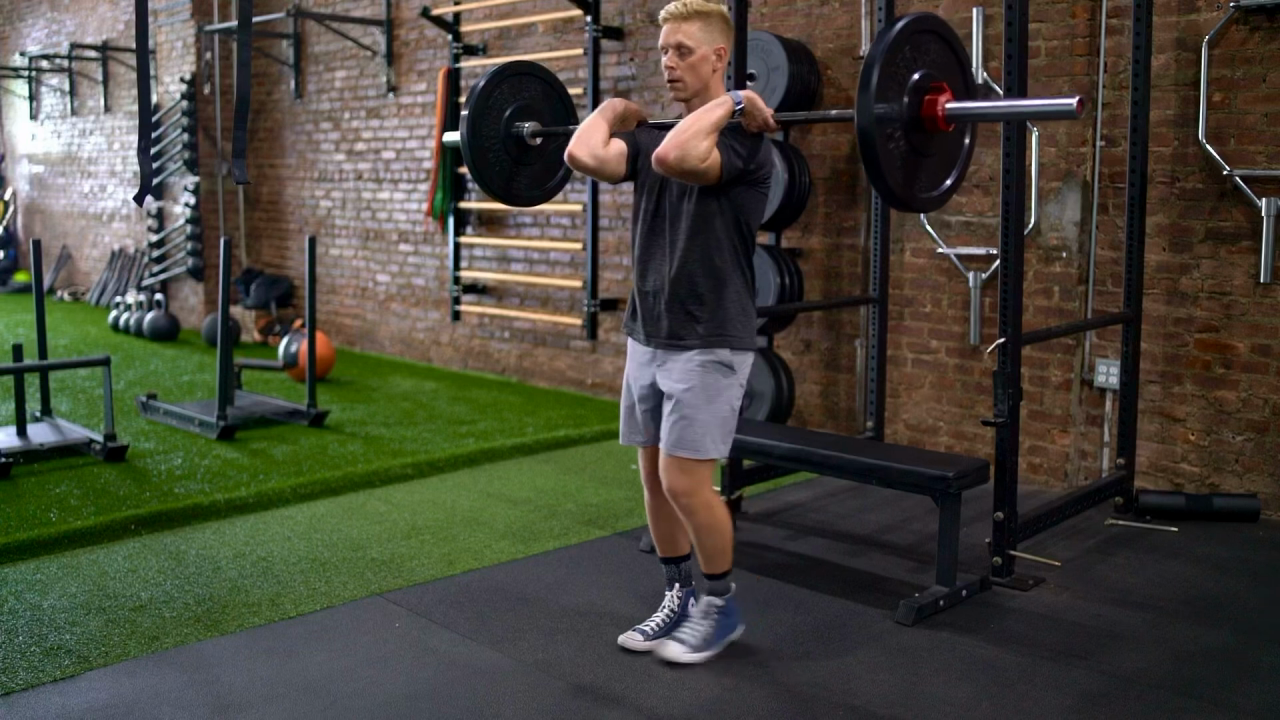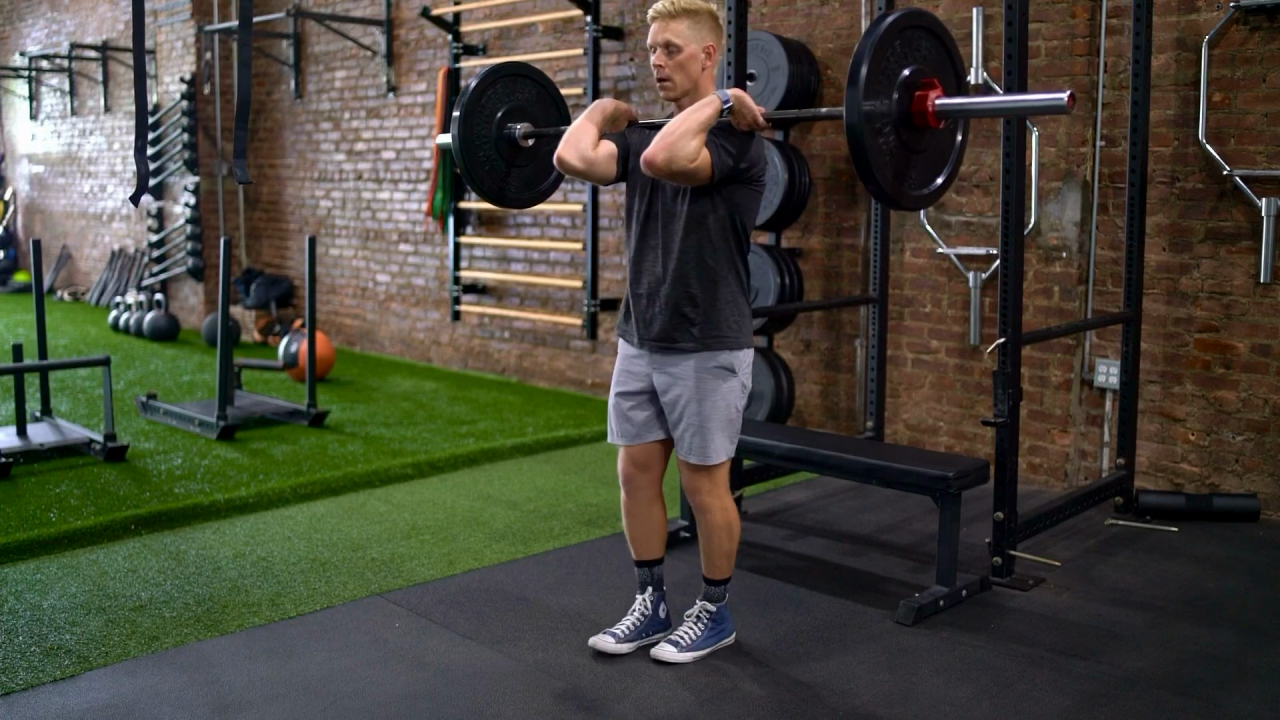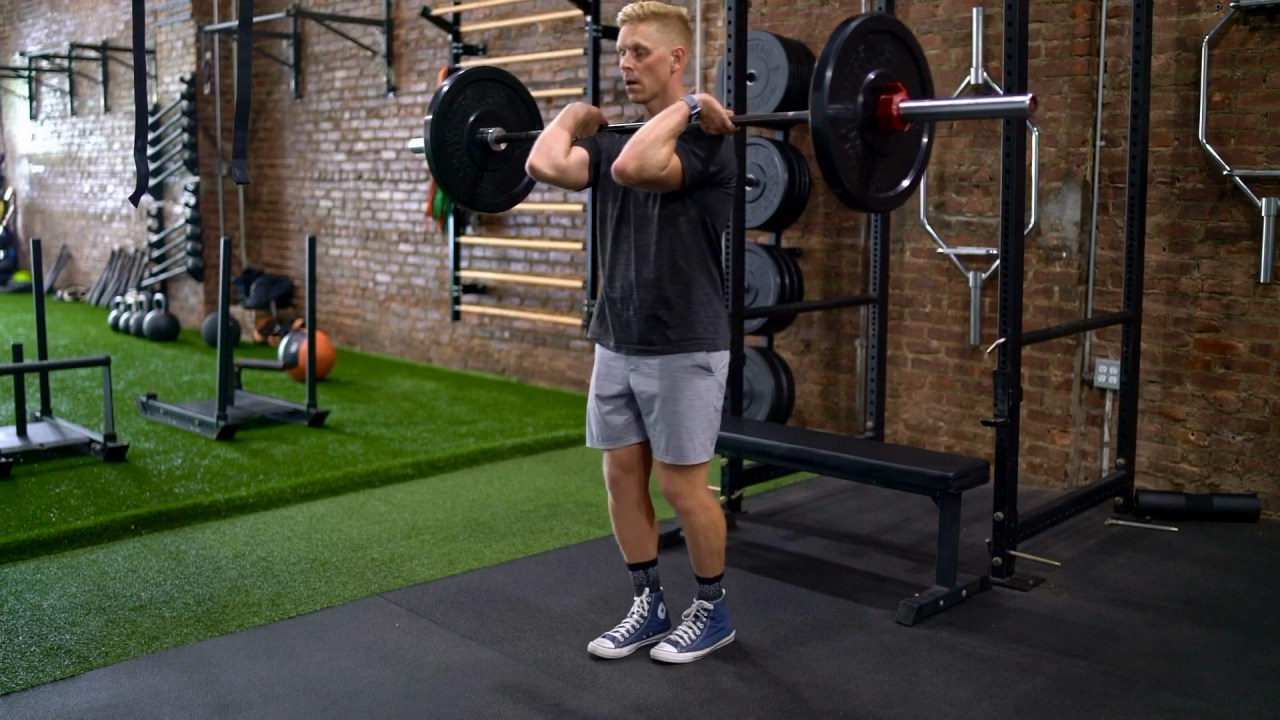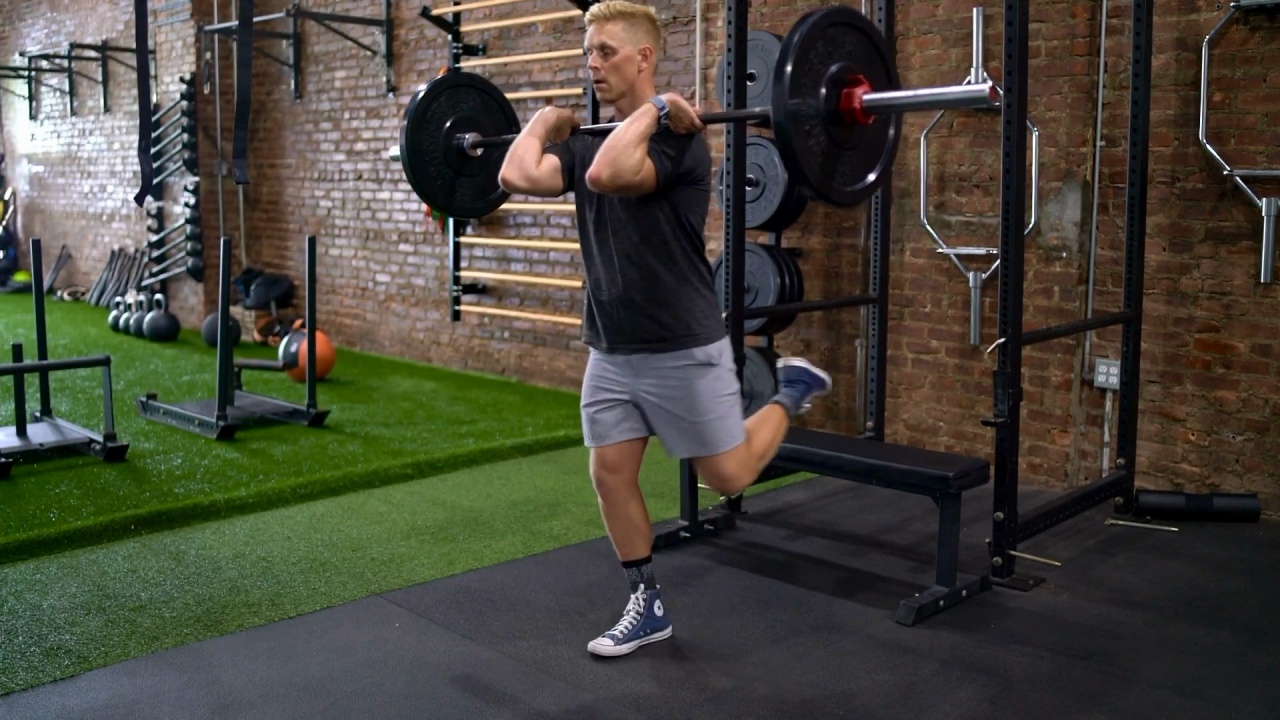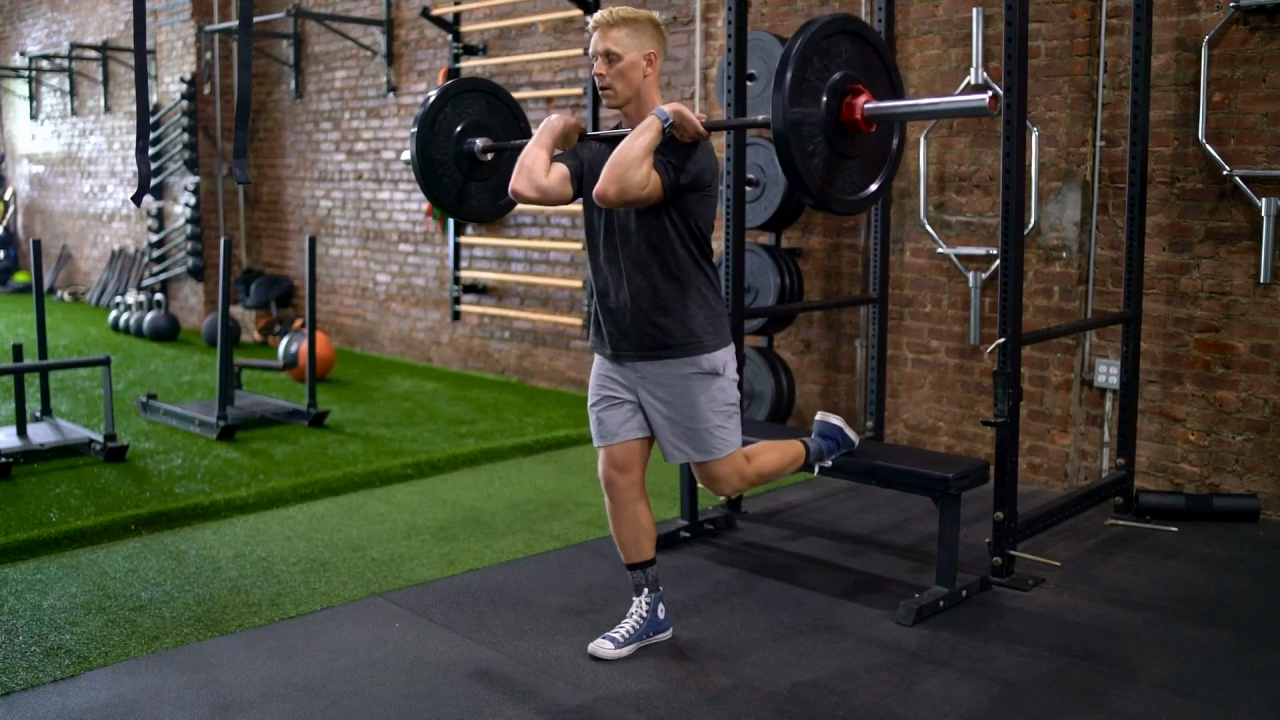
dt=0.7s
person 1, frame 1
left shoulder: (742, 139)
right shoulder: (650, 134)
left elbow: (675, 158)
right elbow: (582, 154)
left wrist: (731, 102)
right wrist: (611, 109)
left hip: (710, 343)
right hip: (648, 336)
left knee: (685, 481)
right knee: (655, 479)
left ankle: (720, 605)
right ankle: (680, 597)
person 1, frame 2
left shoulder: (735, 139)
right shoulder: (641, 134)
left elbow: (663, 160)
right elbow: (572, 157)
left wrist: (718, 102)
right wrist: (603, 109)
left hip: (706, 346)
right hip: (639, 338)
left knee: (704, 485)
right knee: (636, 476)
left ankle: (713, 613)
right ankle: (650, 604)
person 1, frame 3
left shoulder: (704, 142)
right shoulder: (615, 139)
left elbow: (633, 168)
right elbow: (545, 165)
left wrist: (686, 109)
right wrist: (576, 115)
left hip: (684, 348)
right hip: (617, 343)
left knee: (681, 486)
right knee: (621, 478)
left ankle: (712, 611)
right ankle: (649, 607)
person 1, frame 4
left shoulder: (678, 141)
right shoulder: (586, 143)
left elbow: (608, 175)
right elbow: (518, 176)
left wrist: (653, 110)
right wrist: (544, 121)
left hip: (682, 346)
right hip: (612, 347)
left knee: (728, 473)
right knee: (611, 475)
left ankle: (792, 390)
right ankle: (646, 606)
person 1, frame 5
left shoulder: (684, 149)
right shoulder: (597, 150)
left elbow: (613, 190)
right elbow: (528, 187)
left wrist: (657, 119)
right wrist: (552, 130)
left hip: (686, 349)
right hip: (617, 350)
left knee: (724, 477)
right knee: (618, 475)
left ankle: (822, 443)
right ankle: (649, 609)
